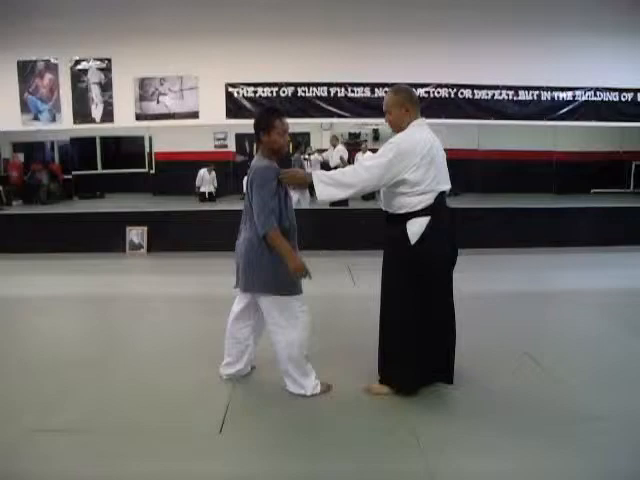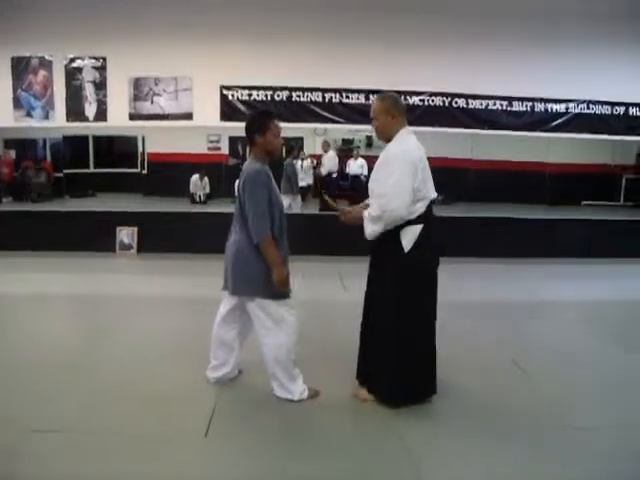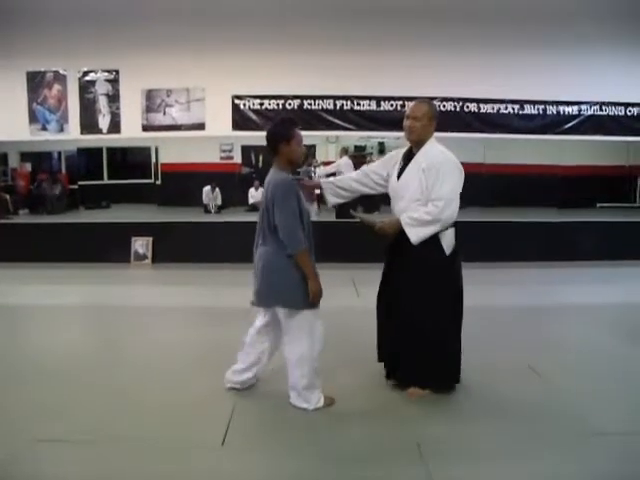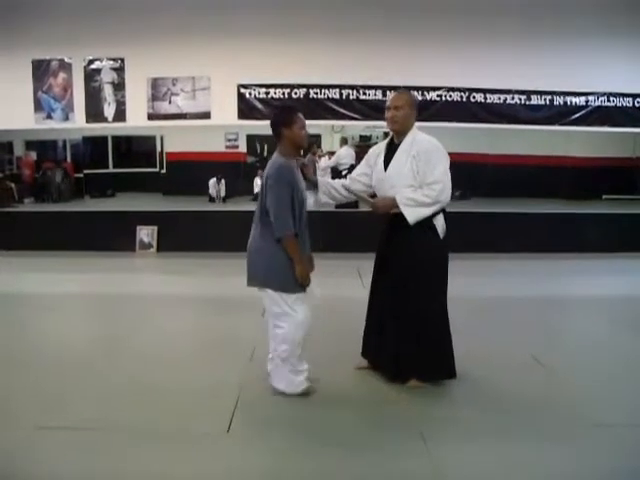
dt=0.7s
person 1, frame 1
left shoulder: (407, 144)
right shoulder: (426, 138)
left elbow: (364, 175)
left wrist: (309, 177)
left hip: (417, 233)
right hip: (433, 228)
left knee: (405, 306)
right knee: (430, 302)
left ankle: (400, 377)
right ankle: (432, 367)
person 1, frame 2
left shoulder: (398, 152)
right shoulder: (407, 146)
left elbow: (394, 206)
left wrist: (361, 216)
right wrist: (366, 206)
left hip: (406, 241)
right hip: (413, 237)
left knee: (394, 314)
right knee: (408, 312)
left ankle: (390, 386)
right ankle: (412, 380)
person 1, frame 3
left shoulder: (443, 161)
right shoulder: (399, 158)
left elbow: (444, 210)
right elbow: (364, 179)
left wrist: (400, 222)
right wrist: (321, 184)
left hip: (433, 247)
right hip: (406, 243)
left knee: (430, 315)
right knee: (395, 304)
left ankle: (431, 377)
right ankle: (404, 368)
person 1, frame 4
left shoulder: (428, 147)
right shoulder: (379, 151)
left elbow: (439, 192)
right elbow: (354, 185)
left wrist: (395, 201)
right wrist: (316, 181)
left hip: (423, 233)
right hip: (394, 230)
left knee: (422, 303)
right knee: (386, 296)
left ankle: (427, 368)
right ankle: (383, 357)
person 2, frame 1
left shoulder: (263, 167)
right shoulder: (266, 170)
right elbow: (266, 222)
left wrist: (288, 253)
right wrist: (290, 256)
left hip: (253, 255)
right hip: (266, 257)
left knee: (245, 312)
right knee: (292, 320)
left ankle: (234, 366)
right ankle: (303, 383)
person 2, frame 2
left shoulder: (253, 169)
right shoulder: (258, 173)
right elbow: (259, 228)
left wrist: (274, 262)
right wrist: (277, 266)
left hip: (241, 258)
right hip: (255, 262)
left knee: (232, 316)
right knee: (280, 324)
left ankle: (220, 369)
right ankle: (290, 388)
person 2, frame 3
left shoulder: (276, 178)
right shoulder: (285, 183)
right elbow: (293, 238)
left wrist: (307, 273)
right wrist: (312, 277)
left hip: (271, 267)
right hip: (286, 271)
left knee: (267, 326)
right knee: (305, 334)
left ankle: (239, 375)
right ankle: (306, 395)
person 2, frame 4
left shoulder: (290, 165)
right shoulder: (281, 169)
right elbow: (282, 224)
left wrist: (304, 254)
right wrist: (299, 261)
left hip: (282, 255)
right hip: (276, 256)
left knee: (283, 314)
right knee: (295, 316)
left ankle: (282, 367)
right ankle: (287, 378)
